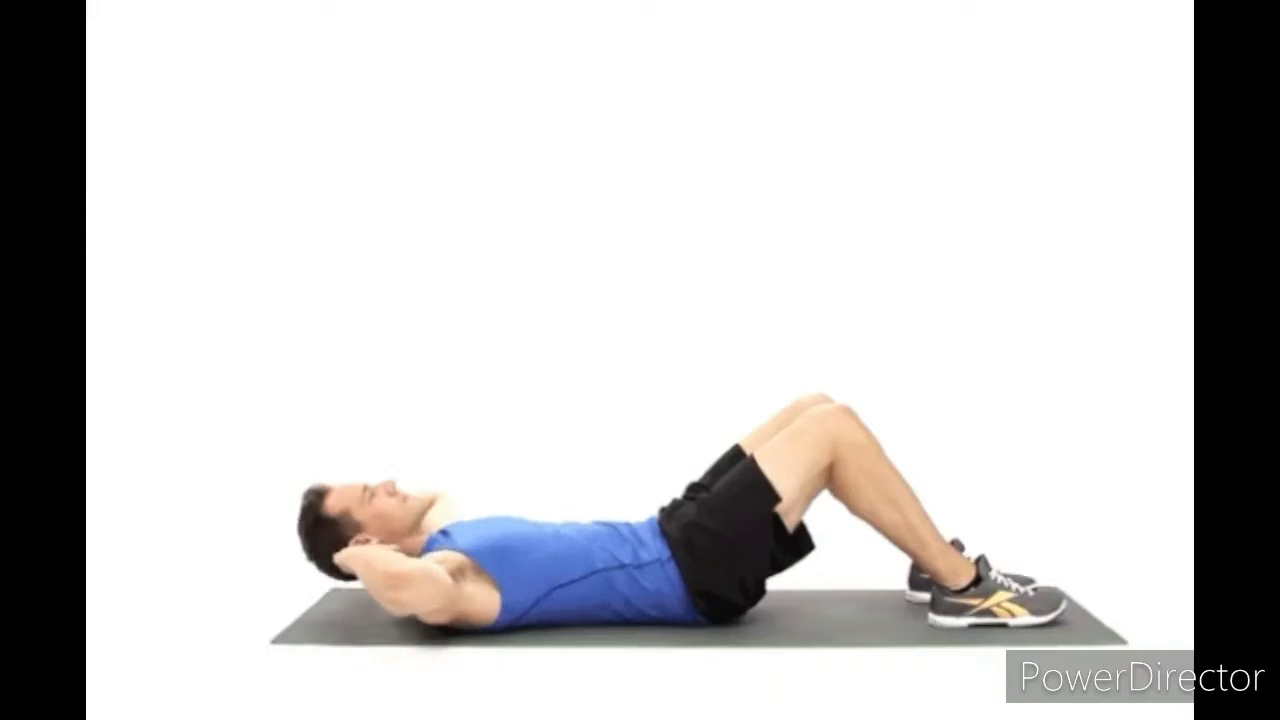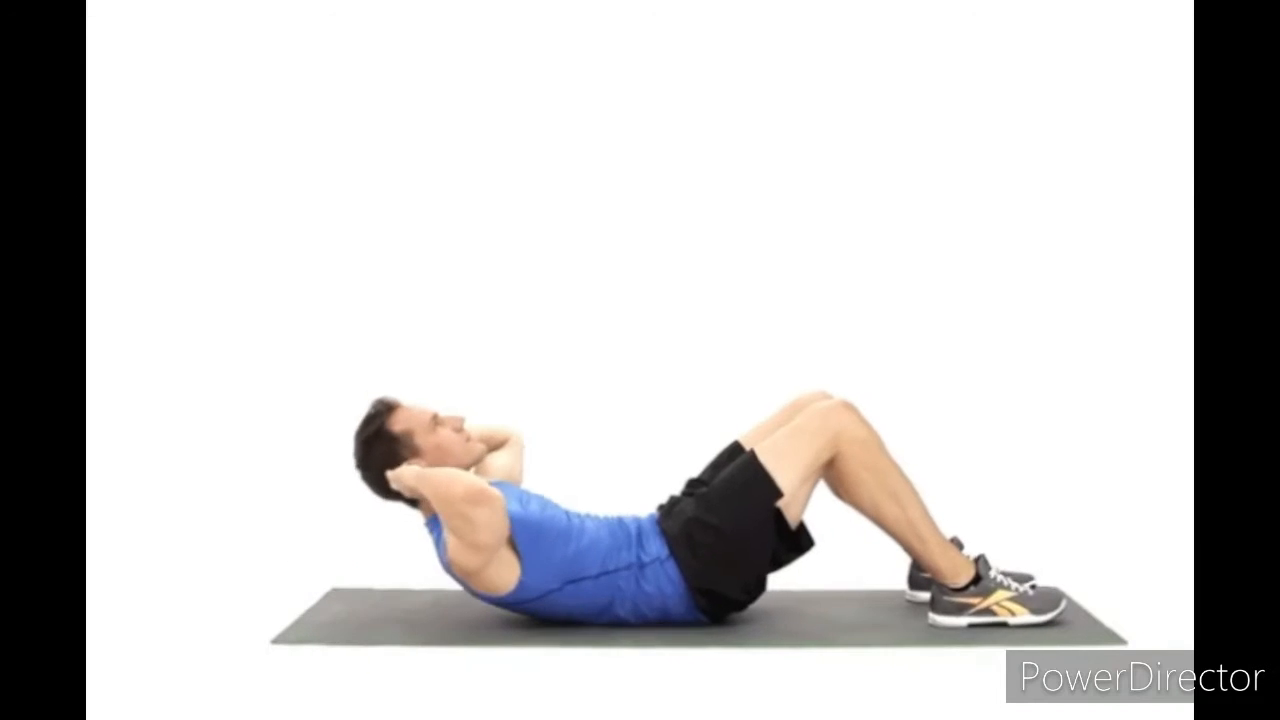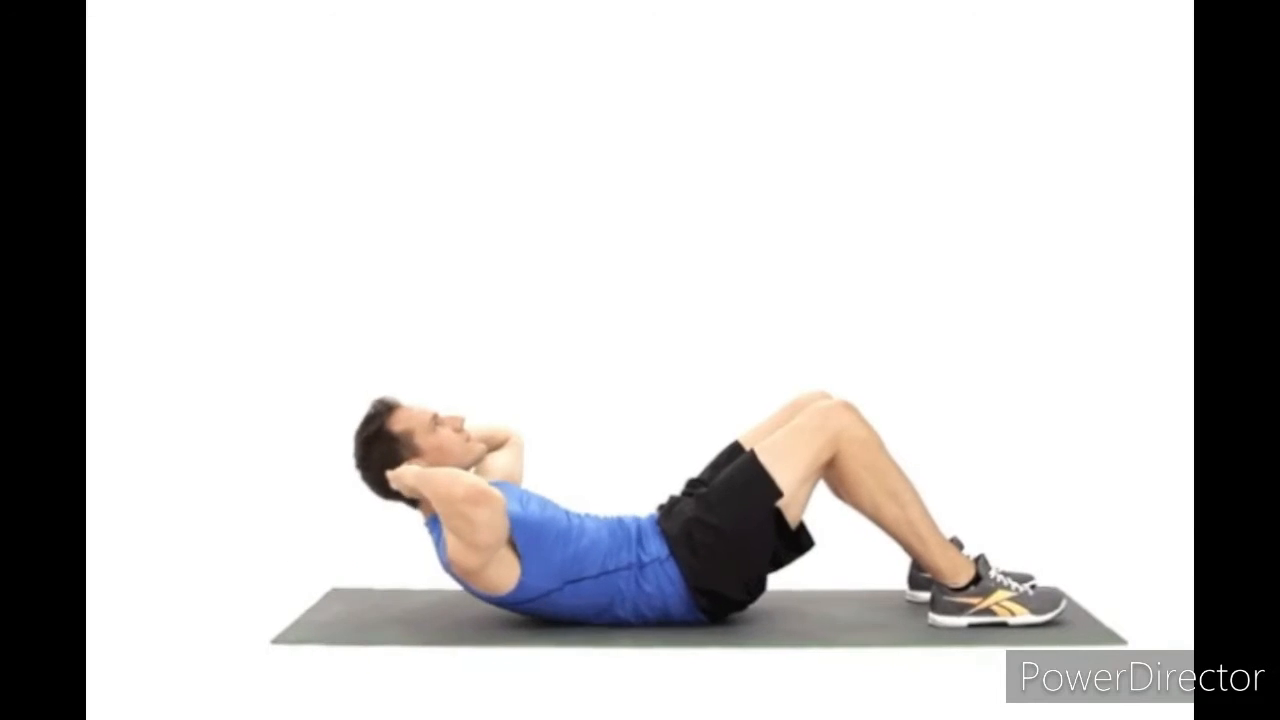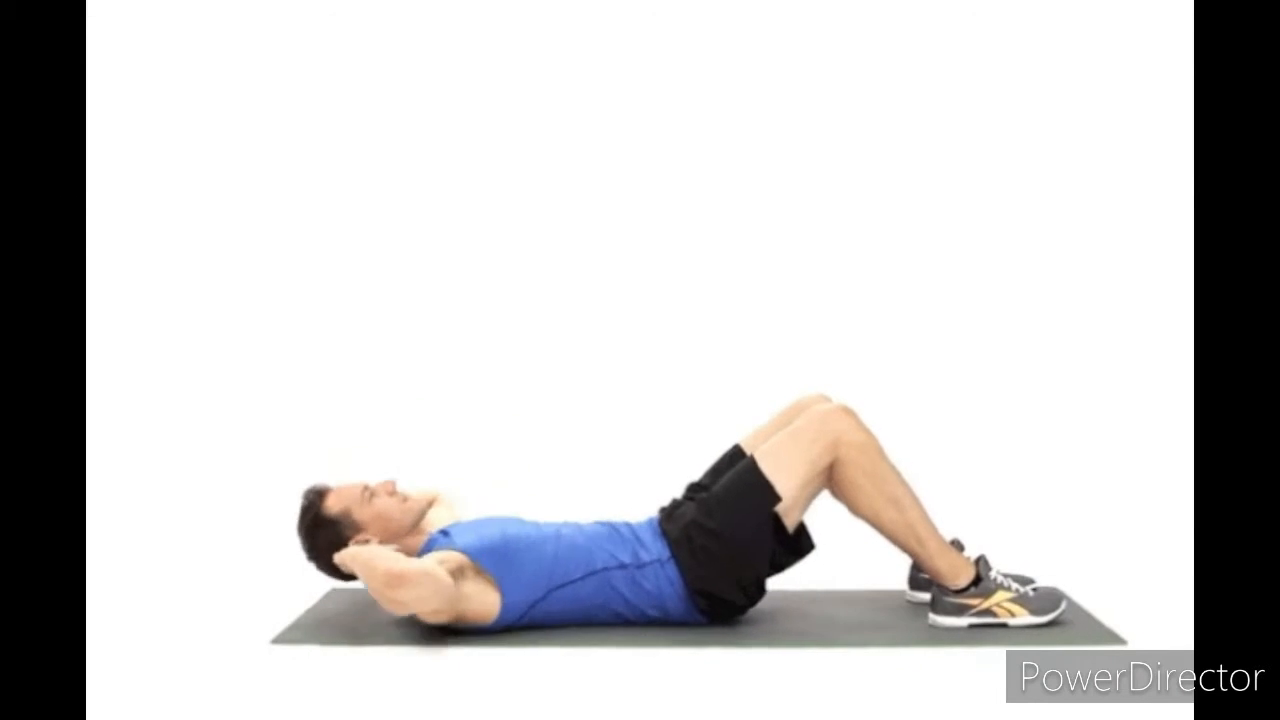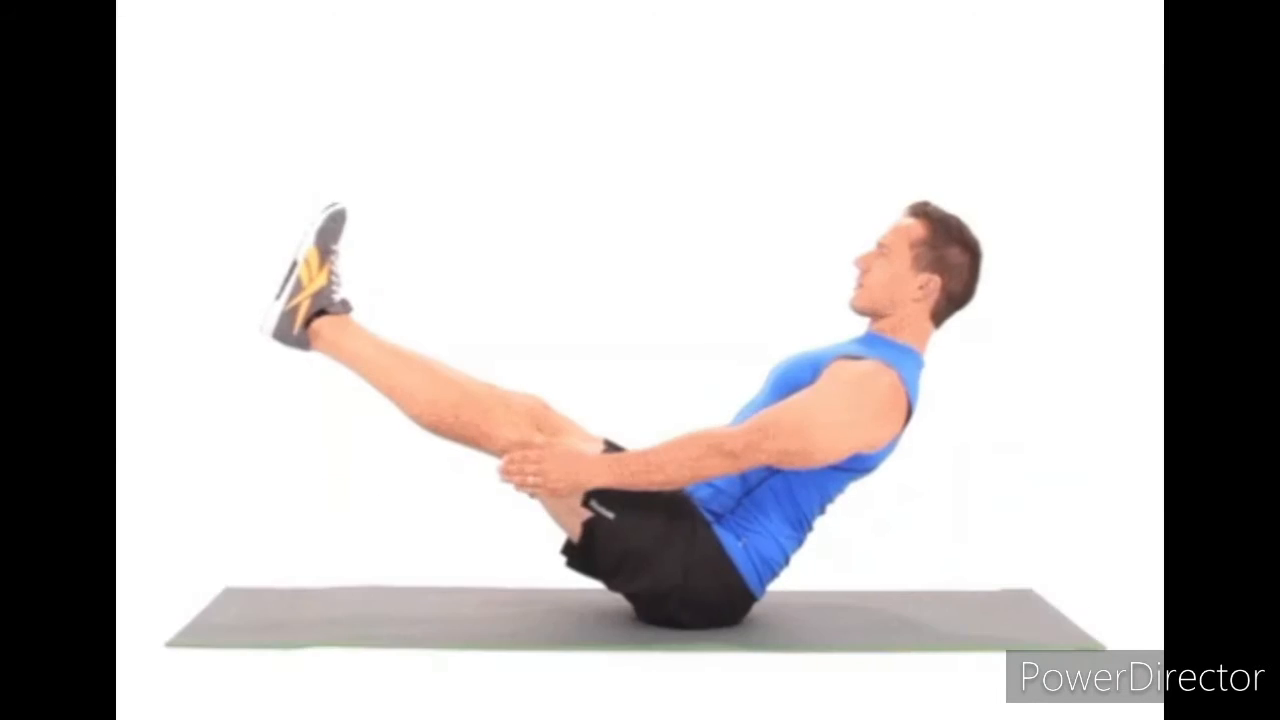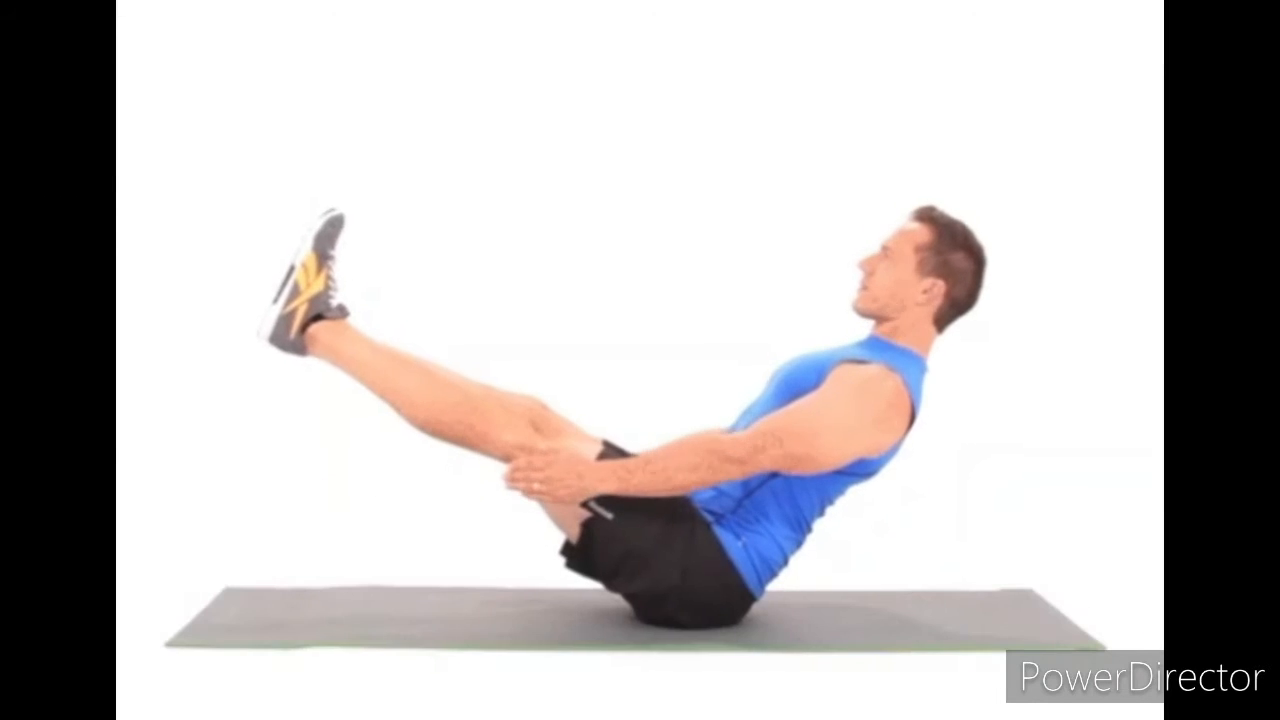
dt=0.4s
person 1, frame 1
left shoulder: (445, 545)
right shoulder: (443, 583)
left elbow: (436, 502)
right elbow: (408, 585)
left wrist: (413, 513)
right wrist: (366, 553)
left hip: (670, 539)
right hip: (693, 576)
left knee: (819, 409)
right knee: (832, 428)
left ankle: (938, 567)
right ankle: (964, 588)
person 1, frame 2
left shoulder: (476, 505)
right shoulder: (471, 548)
left elbow: (509, 438)
right elbow: (470, 493)
left wrist: (453, 443)
right wrist: (417, 478)
left hip: (674, 535)
right hip: (695, 573)
left knee: (820, 406)
right knee: (834, 423)
left ankle: (939, 565)
right ankle: (964, 586)
person 1, frame 3
left shoulder: (475, 501)
right shoulder: (471, 548)
left elbow: (508, 438)
right elbow: (474, 494)
left wrist: (457, 442)
right wrist: (420, 473)
left hip: (672, 535)
right hip: (694, 573)
left knee: (819, 408)
right knee: (836, 424)
left ankle: (939, 566)
right ankle: (964, 586)
person 1, frame 4
left shoulder: (447, 541)
right shoulder: (444, 580)
left elbow: (435, 502)
right elbow: (404, 586)
right wrist: (357, 556)
left hip: (673, 541)
right hip: (695, 572)
left knee: (819, 412)
right knee: (834, 428)
left ankle: (942, 567)
right ankle: (962, 586)
person 1, frame 5
left shoulder: (873, 383)
right shoulder: (861, 363)
left elbow: (732, 452)
left wrist: (592, 471)
right wrist: (598, 468)
left hip: (702, 569)
right hip: (699, 542)
left knee: (525, 427)
right knee: (531, 422)
left ankle: (322, 322)
right ankle: (324, 322)
person 1, frame 6
left shoulder: (878, 389)
right shoulder: (863, 366)
left elbow: (741, 456)
left wrist: (596, 479)
right wrist: (601, 472)
left hip: (700, 569)
right hip: (699, 539)
left knee: (519, 428)
right knee: (528, 420)
left ankle: (318, 329)
right ankle: (322, 327)
